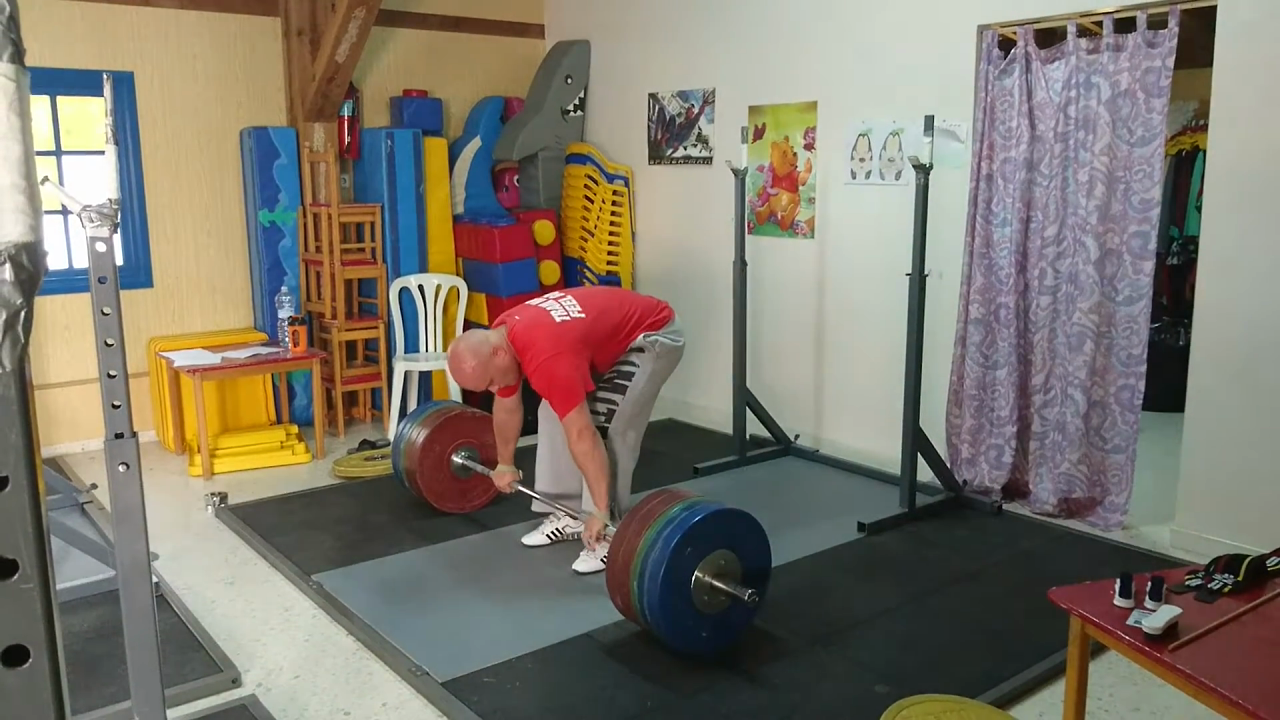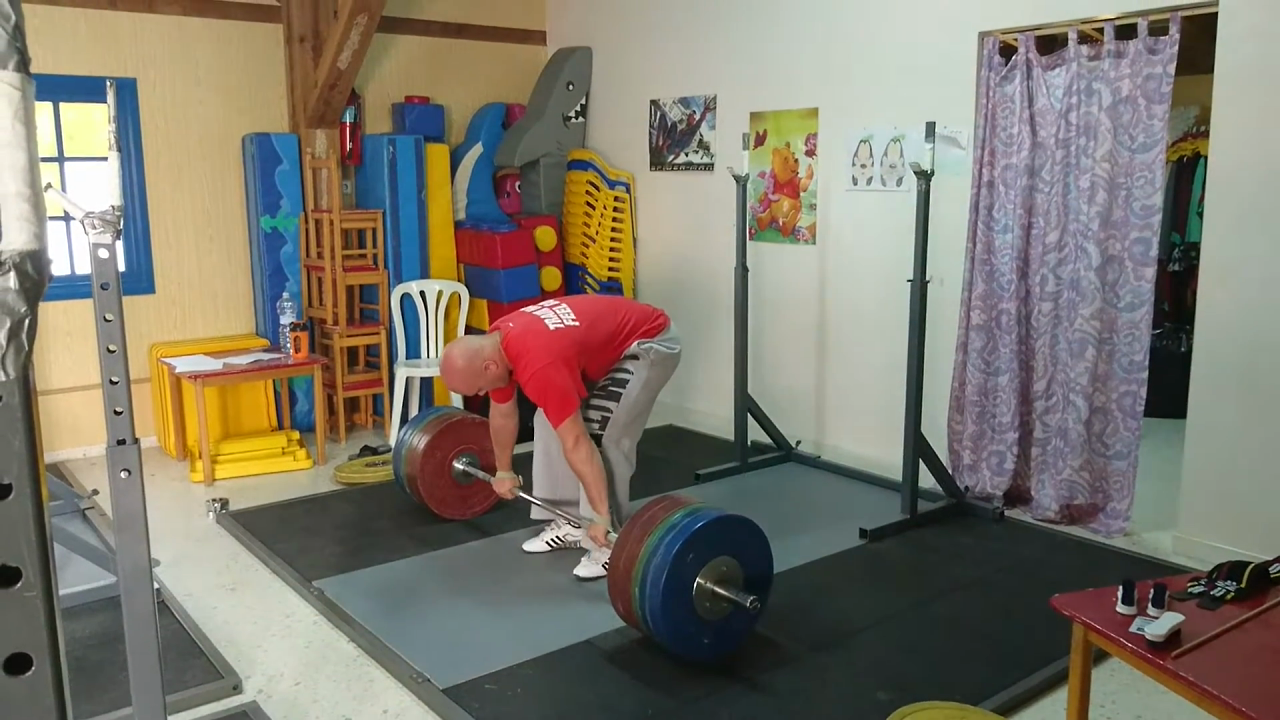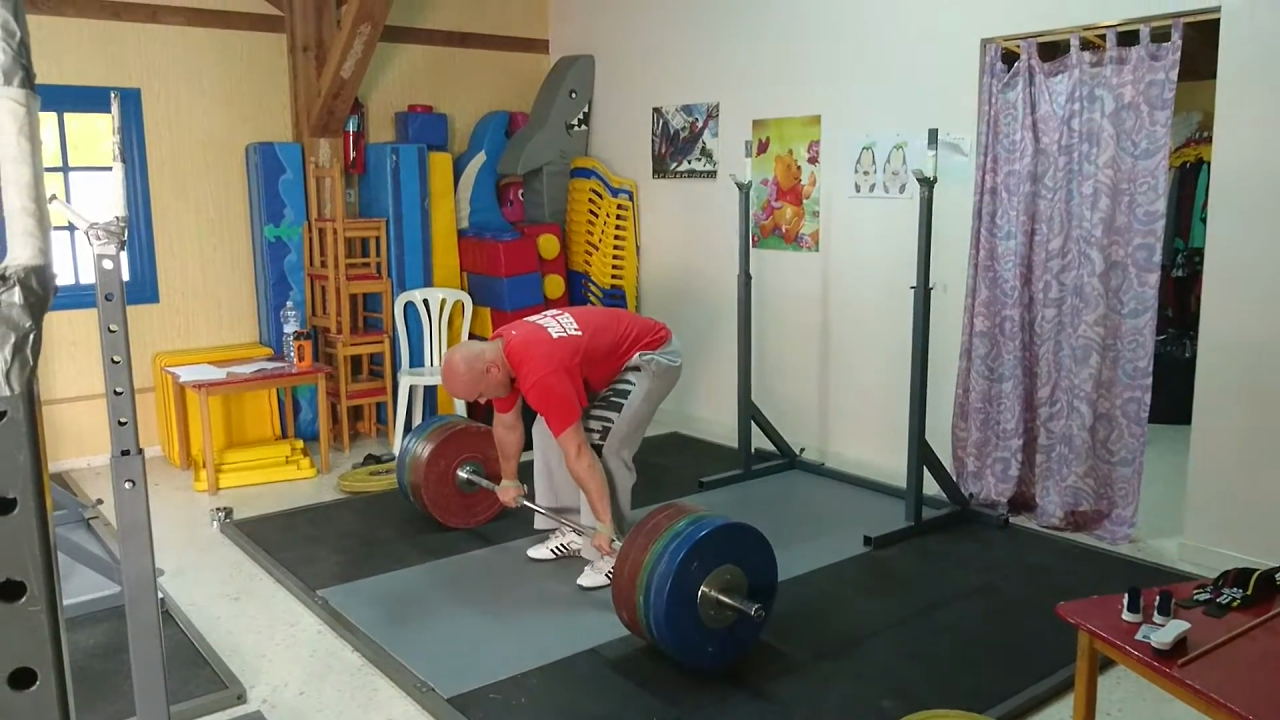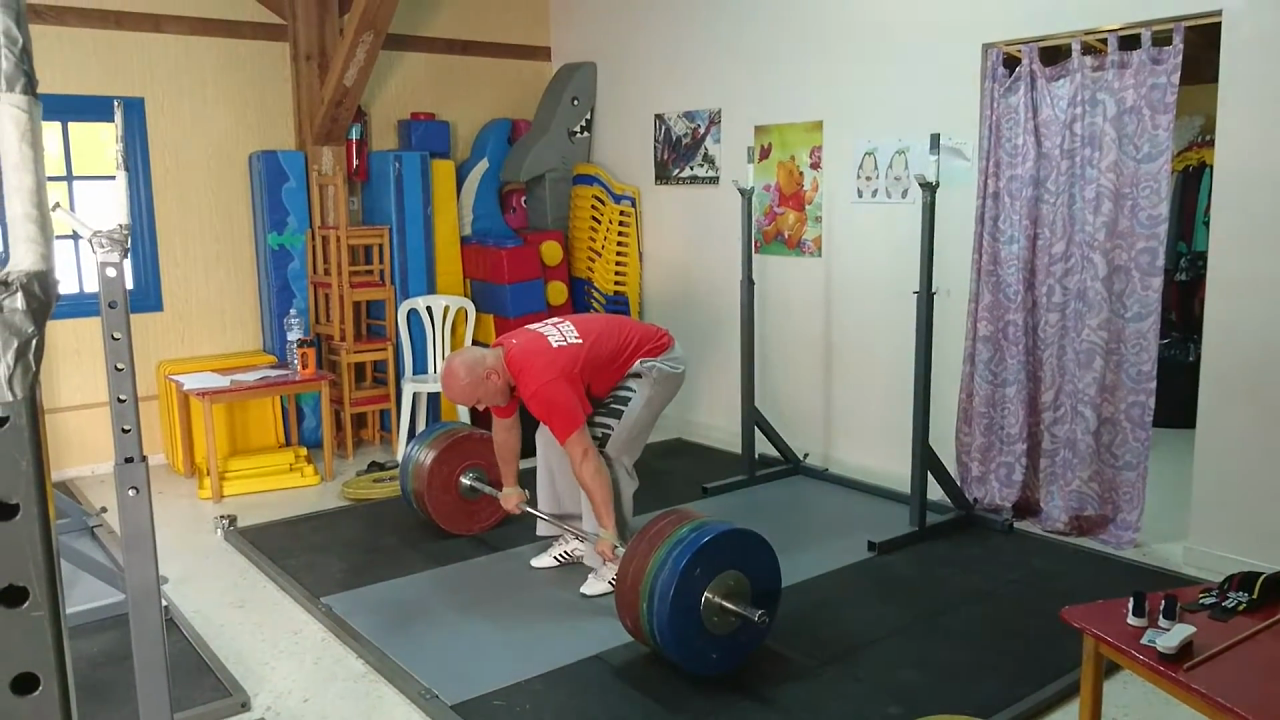
dt=0.5s
person 1, frame 1
left shoulder: (547, 358)
right shoulder: (499, 338)
left elbow: (583, 436)
right elbow: (507, 408)
left wrist: (600, 512)
right wrist: (505, 465)
left hip: (654, 336)
right hip: (611, 332)
left knee: (604, 427)
right knee: (555, 414)
left ankle: (608, 534)
right ankle: (568, 515)
person 1, frame 2
left shoulder: (539, 366)
right shoulder: (493, 344)
left elbow: (577, 443)
right elbow: (503, 414)
left wrist: (601, 517)
right wrist: (504, 471)
left hip: (650, 343)
right hip: (609, 339)
left knee: (600, 434)
right knee: (550, 422)
left ankle: (609, 543)
right ankle: (570, 523)
person 1, frame 3
left shoulder: (541, 374)
right shoulder: (496, 352)
left elbow: (578, 452)
right elbow: (508, 425)
left wrist: (604, 524)
right wrist: (509, 480)
left hip: (652, 356)
right hip: (609, 352)
left knee: (599, 444)
right knee: (548, 431)
left ankle: (612, 551)
right ankle: (574, 530)
person 1, frame 4
left shoulder: (542, 382)
right shoulder: (497, 360)
left elbow: (585, 457)
right elbow: (506, 428)
left wrist: (608, 531)
right wrist: (510, 487)
left hip: (655, 362)
right hip: (614, 357)
left knee: (602, 449)
right knee: (552, 438)
left ankle: (615, 560)
right ankle: (577, 538)
